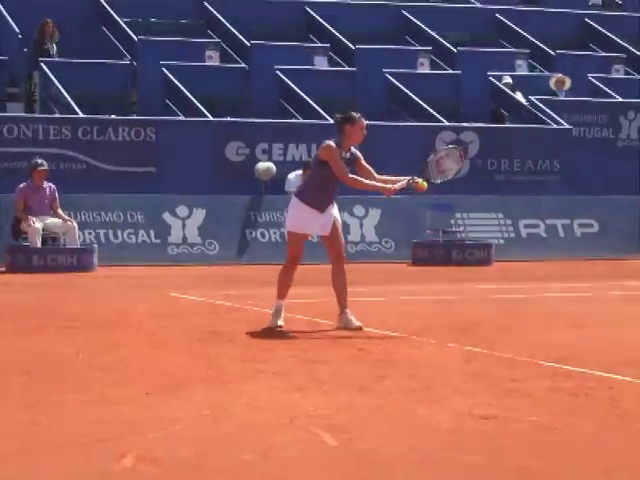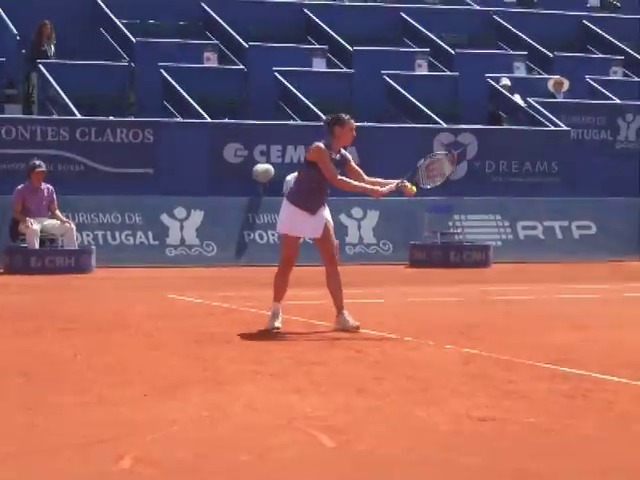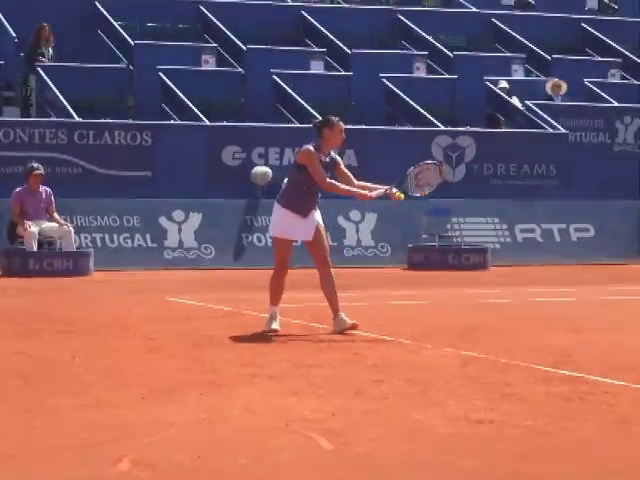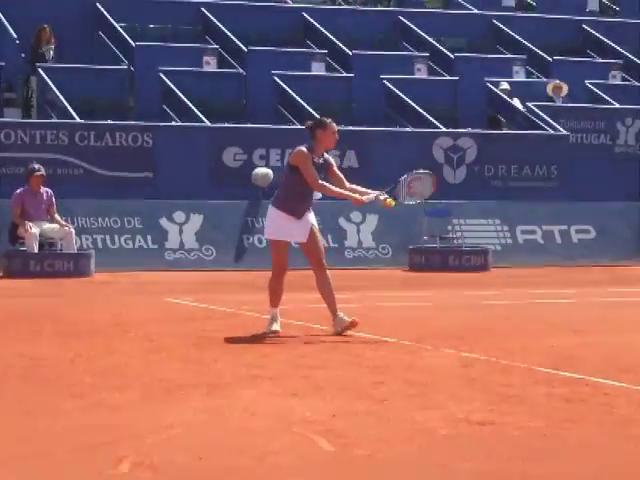
dt=0.1s
person 1, frame 1
left shoulder: (354, 155)
right shoulder: (330, 148)
left elbow: (375, 178)
right elbow: (347, 179)
left wrist: (408, 179)
right wrist: (382, 188)
left hip: (327, 208)
right hip: (303, 206)
left knee: (339, 259)
right knee: (292, 261)
left ankle: (344, 314)
right ankle: (278, 310)
person 1, frame 2
left shoulder: (343, 157)
right shoulder: (319, 149)
left elbow: (364, 179)
right elbow: (336, 181)
left wrist: (396, 183)
right wrist: (370, 191)
left hip: (319, 211)
right hip: (295, 209)
left knee: (332, 261)
right knee: (287, 263)
left ankle: (341, 316)
right ankle: (275, 312)
person 1, frame 3
left shoulder: (333, 159)
right shoulder: (308, 152)
left elbow: (353, 183)
right elbow: (325, 183)
left wrist: (384, 189)
right wrist: (358, 194)
left hip: (310, 213)
right hip: (287, 212)
left knee: (325, 264)
right knee: (281, 267)
left ankle: (338, 317)
right ankle: (273, 315)
person 1, frame 4
left shoulder: (327, 161)
right shoulder: (301, 153)
left elbow: (345, 185)
right elbow: (317, 185)
left wrist: (375, 194)
right wrist: (351, 197)
left hip: (304, 215)
right hip: (281, 214)
left knee: (321, 266)
right knee: (280, 269)
left ankle: (337, 318)
right ankle: (274, 316)
